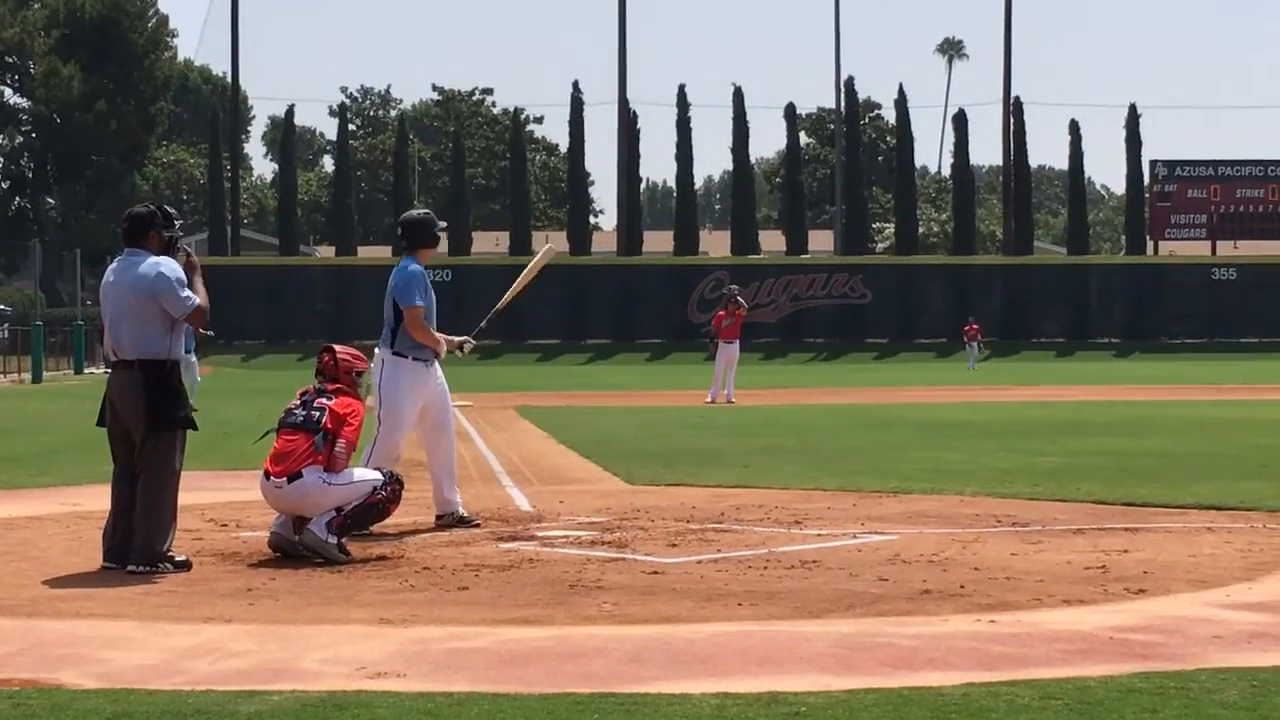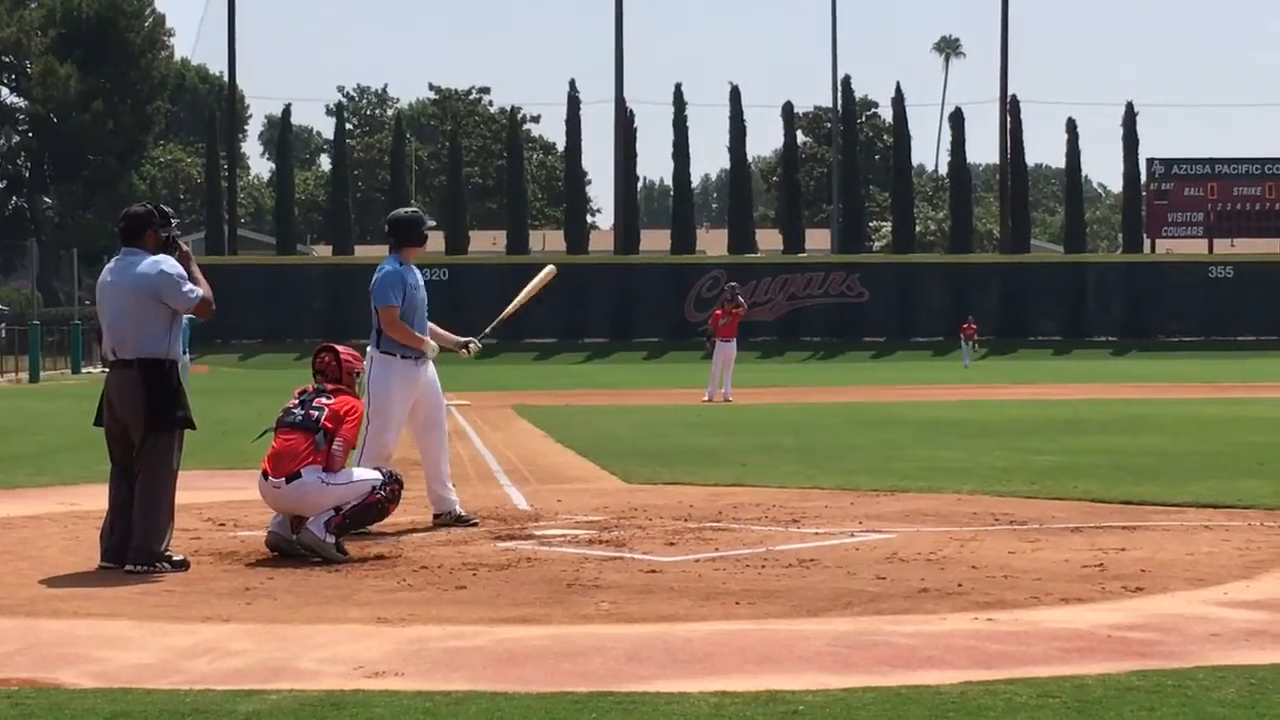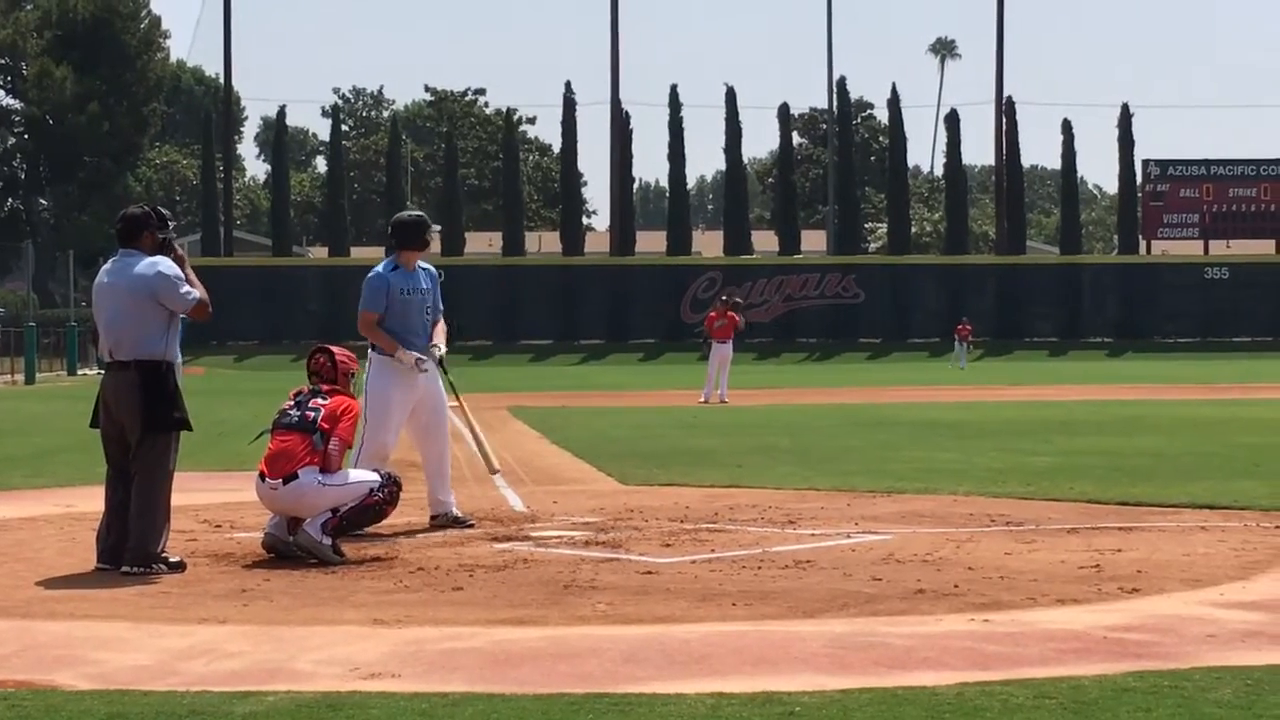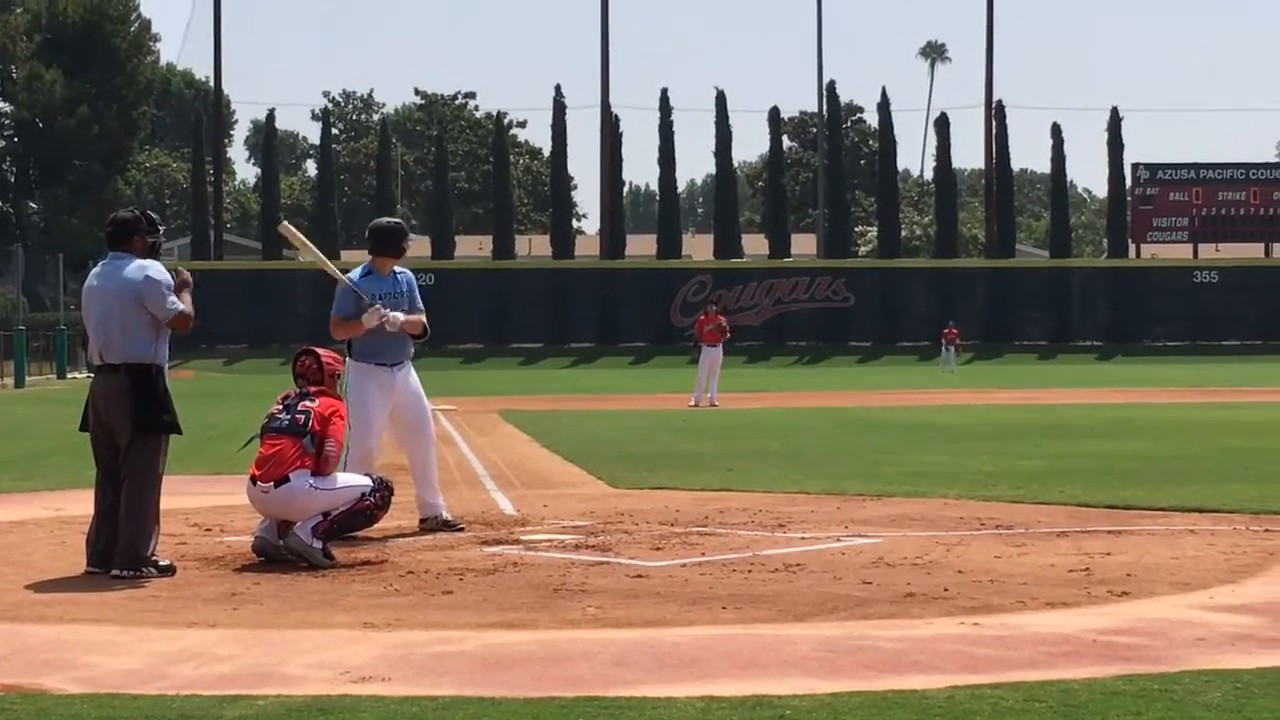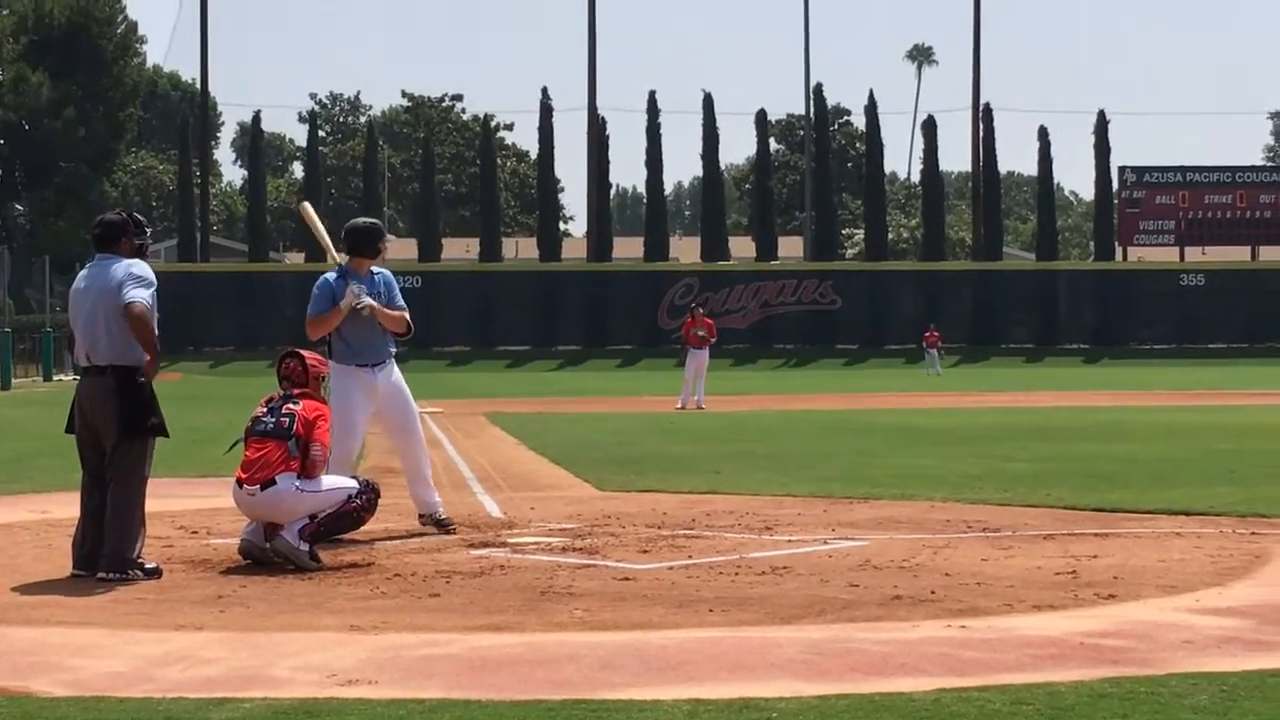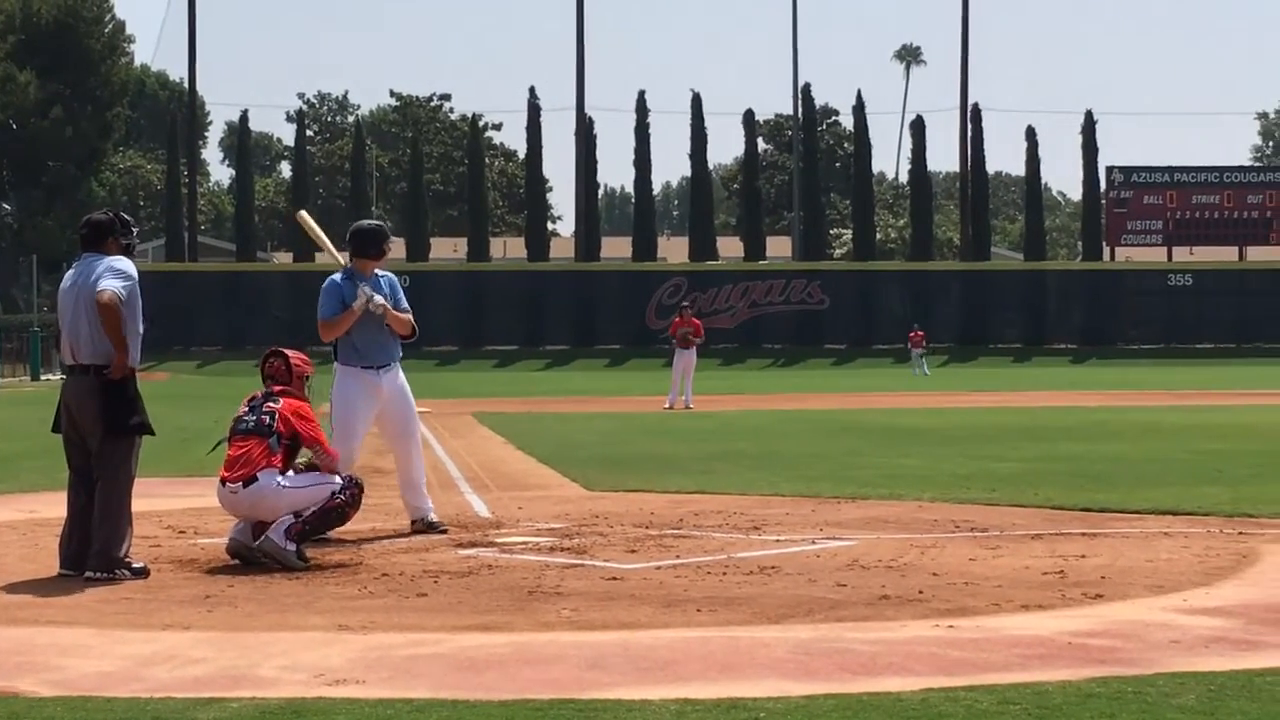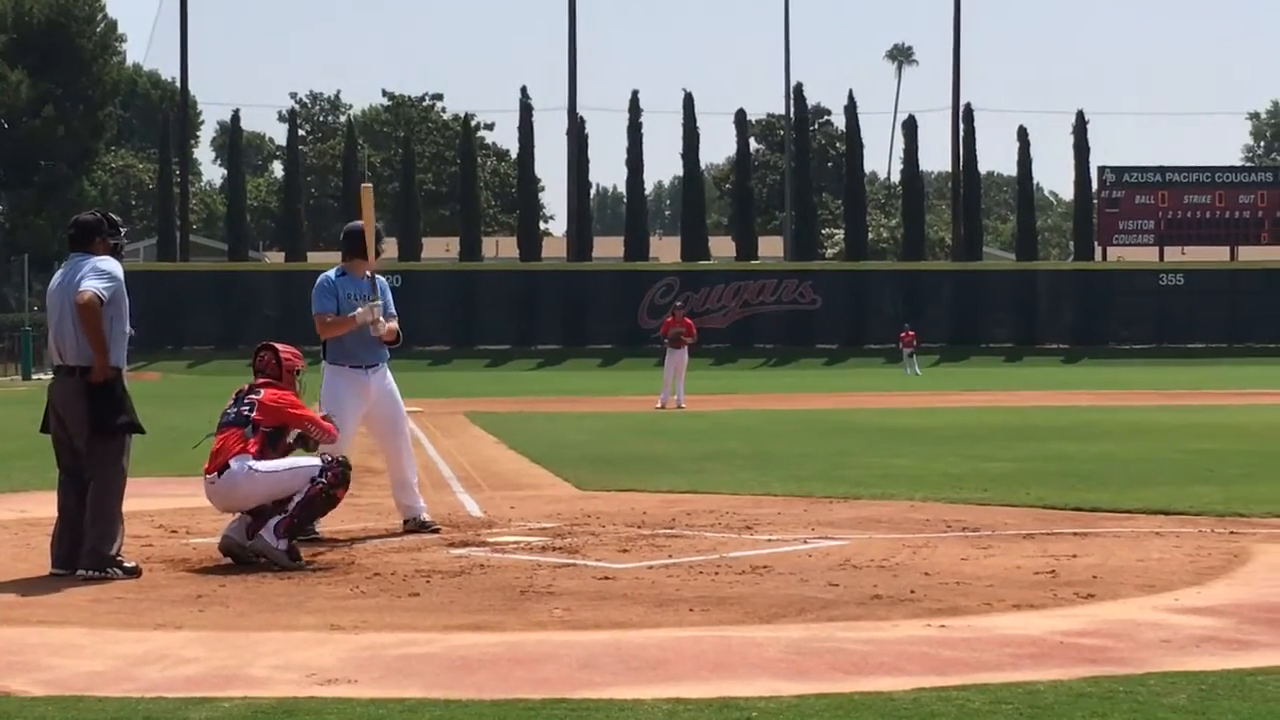
dt=0.3s
person 1, frame 1
left shoulder: (112, 273)
right shoulder: (162, 268)
left elbow: (126, 321)
right elbow: (199, 316)
right wrist: (194, 274)
left hip: (119, 378)
right hip: (155, 380)
left knee: (126, 468)
right knee: (159, 469)
left ankle: (118, 549)
right ankle: (150, 553)
person 1, frame 2
left shoulder: (108, 273)
right shoulder: (161, 268)
left elbow: (123, 319)
right elbow: (206, 306)
right wrist: (190, 265)
left hip: (117, 378)
right hip: (153, 379)
left knee: (123, 467)
right knee: (156, 469)
left ankle: (115, 549)
right ankle: (147, 553)
person 1, frame 3
left shoulder: (104, 274)
right shoulder: (159, 269)
left elbow: (114, 321)
right elbow: (202, 309)
right wrist: (185, 267)
left hip: (113, 379)
right hip: (149, 381)
left knee: (119, 470)
right knee: (152, 470)
left ankle: (112, 551)
right ankle: (144, 555)
person 1, frame 4
left shoulder: (93, 277)
right shoulder: (148, 272)
left elbow: (98, 327)
right elbow: (182, 321)
right wrist: (184, 288)
left hip: (103, 382)
right hip: (139, 384)
left knee: (109, 473)
right knee: (141, 474)
left ankle: (101, 554)
right ankle: (134, 558)
person 1, frame 5
left shoulder: (80, 279)
right shoulder: (134, 270)
left elbow: (79, 330)
right elbow: (136, 312)
right wrist: (153, 354)
left hip: (88, 384)
right hip: (124, 386)
left knee: (95, 475)
right knee: (127, 475)
left ankle: (87, 556)
right ankle: (120, 561)
person 1, frame 6
left shoulder: (69, 278)
right shoulder: (118, 266)
left elbow: (70, 328)
right elbow: (106, 302)
right wrist: (122, 353)
left hip: (74, 383)
right hip: (109, 384)
left knee: (82, 474)
right knee: (114, 474)
left ankle: (75, 556)
right ankle: (107, 559)
person 1, frame 7
left shoulder: (59, 277)
right shoulder: (105, 267)
left elbow: (63, 325)
right elbow: (86, 302)
right wrist: (102, 357)
left hip: (63, 383)
right hip: (96, 384)
left knee: (73, 474)
right knee: (107, 473)
left ankle: (66, 555)
right ankle: (99, 559)
person 2, frame 1
left shoulder: (415, 271)
right shoulder: (411, 272)
right elbow: (415, 326)
left wrist: (450, 340)
right wrist: (440, 343)
left hip: (427, 367)
right hip: (399, 368)
left knee: (442, 435)
right knee: (389, 440)
left ankle: (449, 508)
person 2, frame 2
left shoulder: (412, 271)
right shoulder: (390, 272)
right elbow: (390, 324)
left wrist: (455, 341)
right wrist: (426, 344)
left hip: (421, 366)
right hip: (390, 367)
left knee: (435, 435)
right knee: (379, 440)
left ankle: (446, 507)
person 2, frame 3
left shoulder: (429, 273)
right shoulder: (381, 277)
left elbow: (438, 319)
right elbow: (366, 326)
left wrist: (439, 345)
right wrist: (399, 351)
left hip: (425, 368)
right hip: (389, 369)
left knee: (437, 438)
right knee: (377, 441)
left ankle: (443, 509)
person 2, frame 4
left shoulder: (405, 278)
right shoulder: (354, 282)
left elbow: (421, 325)
right elbow: (337, 330)
left wrist: (401, 319)
right wrist: (365, 322)
left hip: (403, 372)
right hip: (367, 375)
left knee: (422, 440)
right knee: (363, 447)
left ankle: (432, 511)
person 2, frame 5
left shoulder: (384, 278)
right shoulder: (329, 283)
left elbow: (404, 326)
right elbow: (313, 332)
left wrist: (375, 308)
right wrist: (345, 305)
left hip: (387, 372)
right hip: (349, 377)
left knee: (412, 439)
right knee: (343, 450)
left ankle: (430, 508)
person 2, frame 6
left shoulder: (389, 281)
right shoulder: (336, 285)
left elbow: (409, 330)
right elbow: (326, 333)
left wrist: (385, 309)
right wrist: (357, 307)
left hip: (392, 376)
right hip: (354, 379)
left knee: (410, 445)
right knee: (343, 451)
left ankle: (421, 514)
person 2, frame 7
left shoulder: (379, 283)
right shoulder: (329, 282)
left elbow: (395, 334)
right elbow: (324, 329)
left wrist: (382, 328)
right wrist: (359, 317)
left hip: (380, 375)
right hip: (342, 377)
left knee: (400, 443)
right knee: (332, 450)
left ankle: (413, 512)
person 3, frame 1
left shoulder: (303, 397)
right shoulder: (351, 404)
left elbow: (296, 445)
right elbow: (339, 460)
right wrist: (333, 487)
left hip: (270, 487)
right hip: (303, 487)
right knee: (390, 485)
left ankle: (284, 529)
right ankle: (324, 530)
person 3, frame 2
left shoulder: (301, 396)
right shoulder: (351, 404)
left elbow: (293, 446)
right elbow: (337, 458)
right wrist: (333, 490)
left hip: (268, 487)
right hip: (302, 488)
right knee: (389, 484)
left ankle: (282, 529)
right ankle: (323, 530)
person 3, frame 3
left shoulder: (295, 398)
right shoulder: (346, 403)
left elbow: (290, 447)
right elbow: (333, 457)
right wrist: (329, 487)
left hip: (265, 489)
right hip: (299, 488)
right knee: (387, 486)
left ankle: (279, 530)
right ankle: (320, 531)
person 3, frame 4
left shoulder: (283, 402)
right shoulder: (332, 405)
left elbow: (279, 451)
right elbow: (330, 458)
right wrist: (319, 480)
left hip: (256, 493)
right hip: (291, 492)
right knee: (380, 491)
left ankle: (269, 534)
right ankle: (311, 534)
person 3, frame 5
left shoulder: (266, 406)
right shoulder: (315, 408)
left elbow: (263, 456)
right elbow: (317, 460)
right wrist: (306, 486)
left hip: (242, 496)
right hip: (276, 495)
right knee: (366, 493)
left ankle: (255, 537)
right ankle: (298, 538)
person 3, frame 6
left shoulder: (249, 405)
right shoulder: (297, 407)
right elbow: (329, 461)
left wrist: (298, 468)
right wrist: (313, 467)
left hip: (227, 495)
right hip: (259, 493)
left knee: (280, 485)
right knee: (350, 489)
left ankle: (243, 536)
right ankle: (284, 537)
person 3, frame 7
left shoulder: (243, 397)
right shoulder: (280, 398)
right elbow: (329, 435)
left wrist: (296, 444)
right wrist: (319, 424)
left hip: (217, 488)
right hip: (240, 476)
left knee: (294, 487)
right knee: (336, 471)
left ankle: (239, 534)
right ankle: (277, 537)
